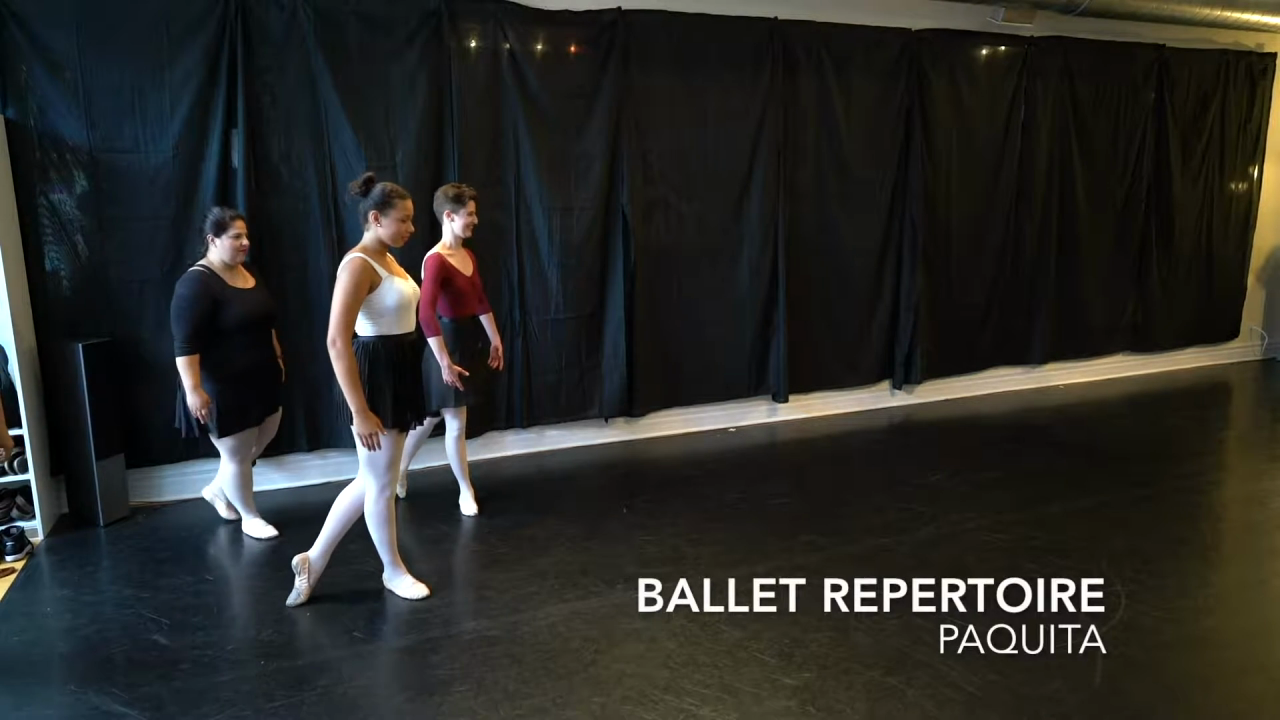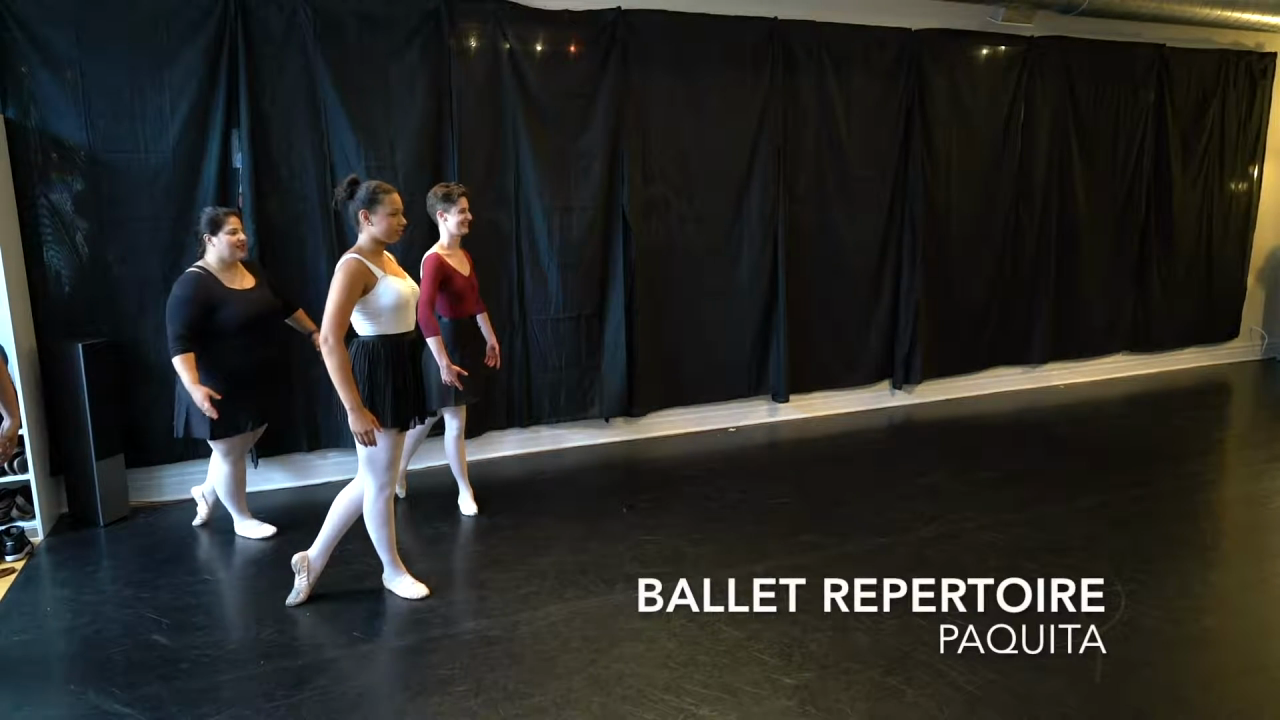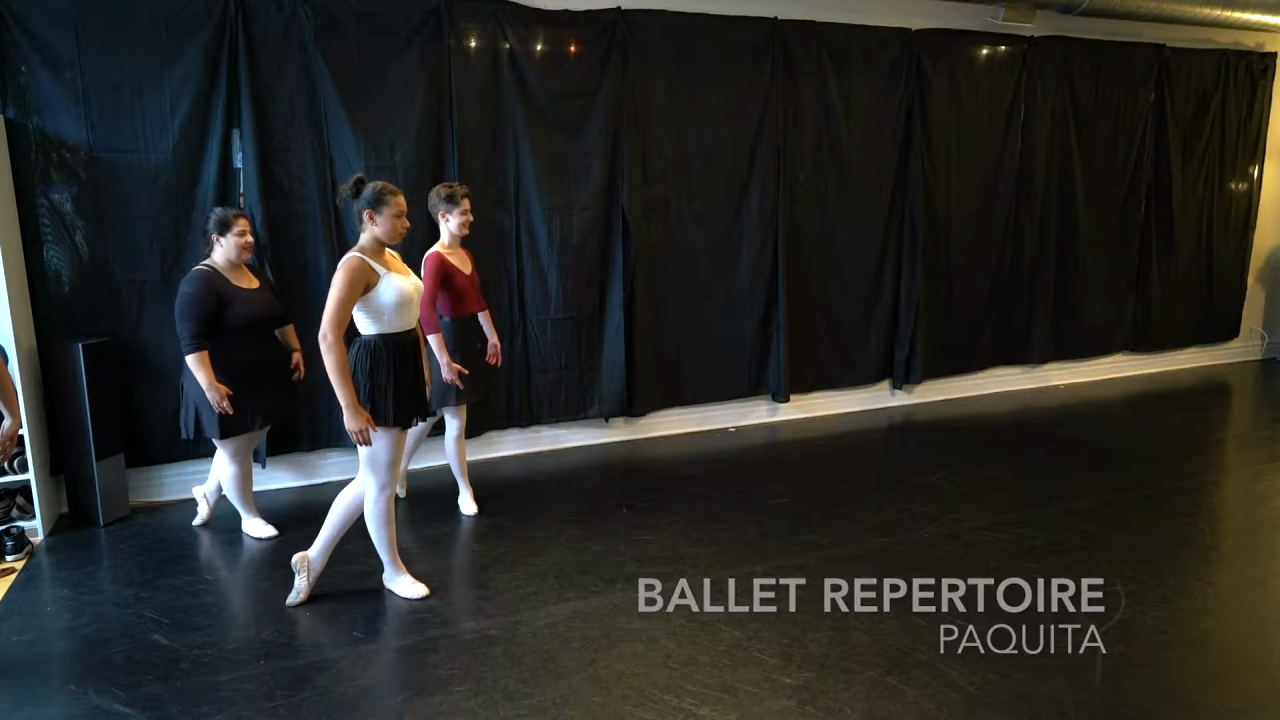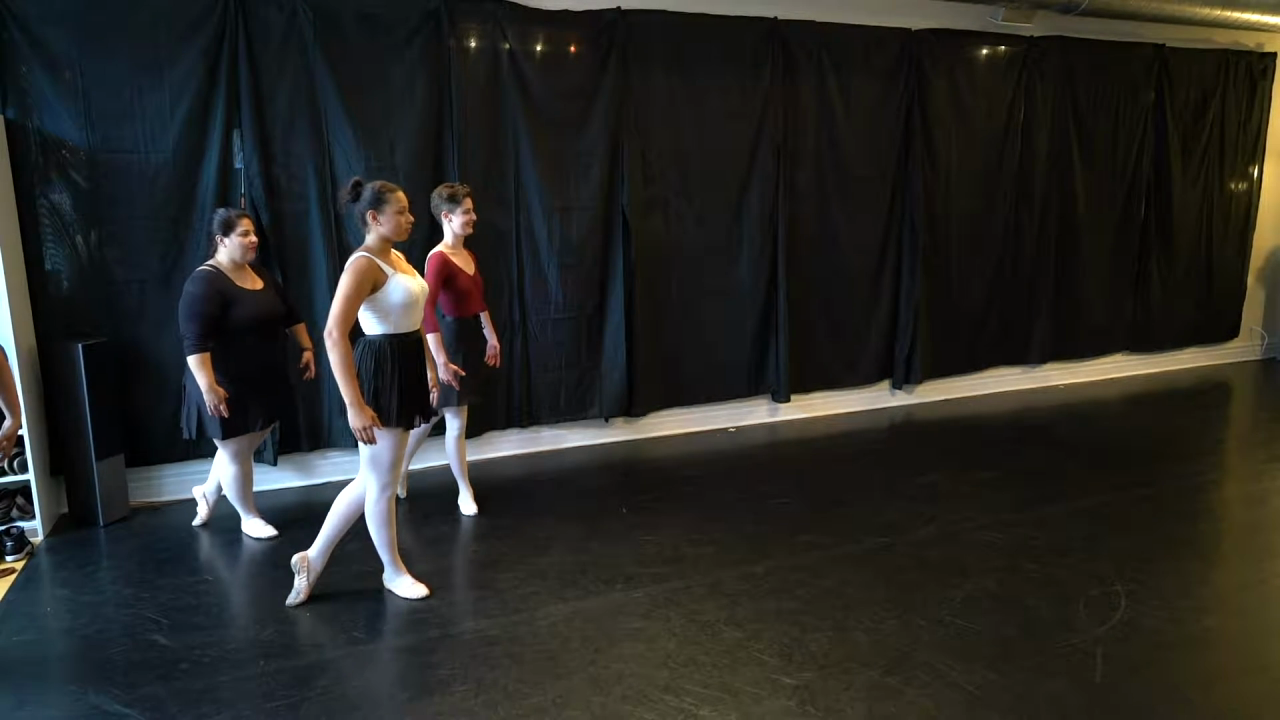
dt=1s
person 1, frame 1
left shoulder: (387, 259)
right shoulder: (358, 266)
right elbow: (337, 341)
right wrist: (360, 411)
left hip: (398, 372)
right hip: (375, 375)
left knee: (370, 479)
right knee: (380, 483)
left ankle: (313, 560)
right ankle: (393, 570)
person 1, frame 2
left shoulder: (387, 258)
right shoulder: (354, 266)
right elbow: (330, 339)
left wrist: (408, 380)
right wrist: (354, 408)
left hip: (400, 370)
right hip: (375, 374)
left knee: (370, 479)
right knee: (380, 483)
left ankle: (313, 559)
right ankle: (393, 570)
person 1, frame 3
left shoulder: (393, 258)
right shoulder: (356, 266)
right elbow: (329, 336)
left wrist: (424, 371)
right wrist: (350, 407)
left hip: (403, 368)
right hip: (377, 371)
left knee: (371, 478)
right knee: (381, 482)
left ankle: (313, 559)
right ankle: (393, 570)
person 1, frame 4
left shoulder: (397, 258)
right shoulder: (364, 265)
right elbow: (334, 334)
left wrist: (429, 369)
right wrist: (356, 403)
left hip: (406, 368)
right hip: (381, 372)
left knee: (371, 478)
right knee: (381, 482)
left ankle: (313, 559)
right ankle: (393, 570)
person 2, frame 1
left shoulder: (469, 256)
right shoulder: (436, 260)
left elbow: (481, 301)
right elbow: (426, 315)
left wrist: (495, 340)
right wrist: (444, 361)
left hip: (471, 339)
right hip: (449, 341)
left knee: (432, 415)
right knee: (456, 424)
left ankle: (398, 472)
right ankle: (466, 492)
person 2, frame 2
left shoulder: (465, 255)
right shoulder: (434, 260)
left elbow: (476, 301)
right elbow: (424, 314)
left wrist: (490, 339)
right wrist: (443, 361)
left hip: (468, 339)
right hip: (447, 341)
left knee: (430, 415)
right knee: (456, 423)
left ankle: (398, 472)
right ankle: (465, 492)
person 2, frame 3
left shoulder: (466, 254)
right shoulder: (435, 259)
left elbow: (478, 299)
right elbow: (426, 311)
left wrist: (492, 336)
right wrist: (443, 359)
left hip: (469, 338)
right hip: (449, 340)
left knee: (430, 414)
right knee: (456, 423)
left ankle: (398, 472)
right ankle: (465, 491)
person 2, frame 4
left shoulder: (469, 255)
right shoulder: (439, 259)
right elbow: (427, 310)
left wrist: (491, 337)
right wrist: (441, 360)
left hip: (471, 338)
right hip: (451, 340)
right knee: (457, 423)
left ankle: (399, 472)
right ankle: (465, 492)
person 3, frame 1
left shoulder: (247, 272)
right shoulder: (197, 284)
left elbow: (265, 321)
right elbow: (185, 343)
left wrist: (277, 356)
right wrist: (194, 389)
left hip: (259, 379)
right hip: (223, 387)
left knee: (262, 439)
right knee: (238, 453)
left ankle: (218, 489)
right ankle: (250, 517)
person 3, frame 2
left shoulder: (252, 270)
right shoulder: (193, 284)
left elbow: (284, 304)
right elbow: (180, 342)
left wrist: (313, 331)
right wrist: (193, 386)
left hip: (258, 381)
right hip: (221, 388)
left knee: (240, 446)
right knee: (231, 453)
left ankle: (207, 493)
right ankle: (242, 519)
person 3, frame 3
left shoulder: (255, 274)
right shoulder: (200, 282)
left elbow: (280, 315)
right elbow: (192, 341)
left wrist: (294, 349)
right wrist: (209, 384)
left hip: (261, 381)
right hip: (225, 387)
left knee: (244, 445)
right knee: (236, 452)
left ankle: (208, 492)
right ankle: (250, 516)
person 3, frame 4
left shoulder: (259, 274)
right shoulder: (204, 283)
left elbow: (289, 313)
right elbow: (194, 341)
left wrist: (307, 347)
right wrist: (207, 386)
left hip: (263, 382)
right hip: (227, 387)
left knee: (244, 445)
right knee: (237, 451)
left ankle: (208, 492)
right ankle: (249, 517)
